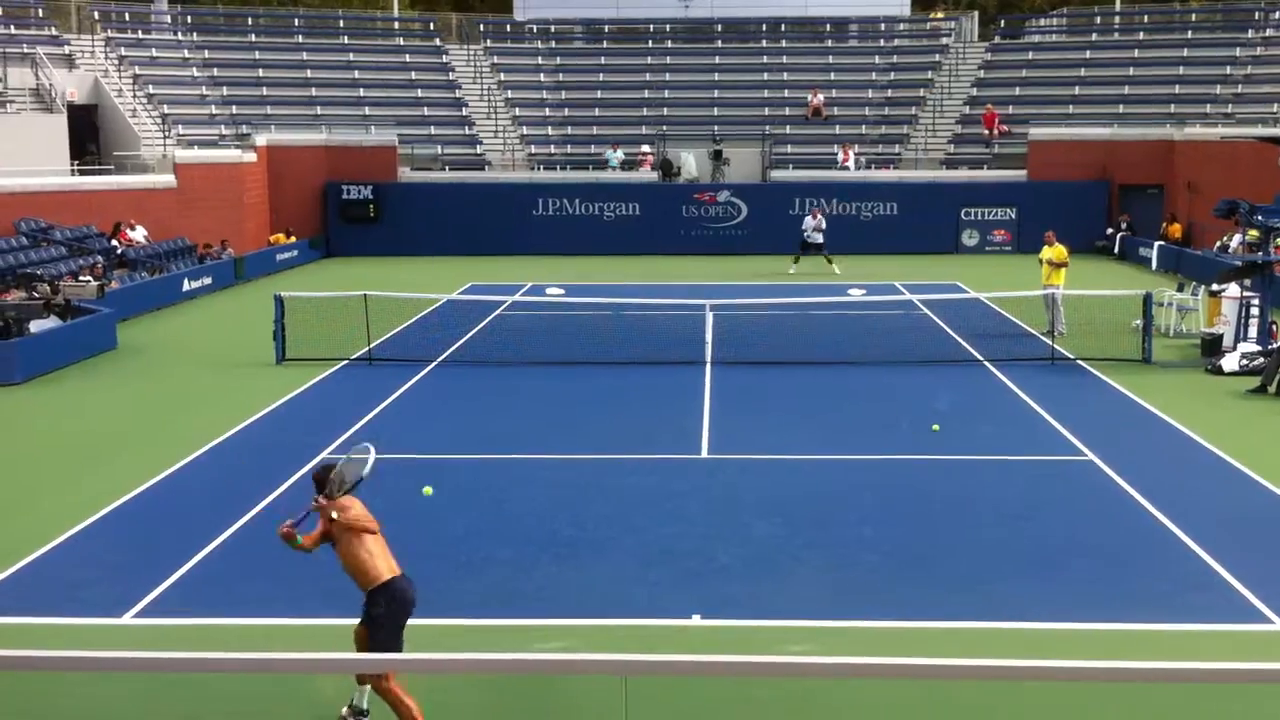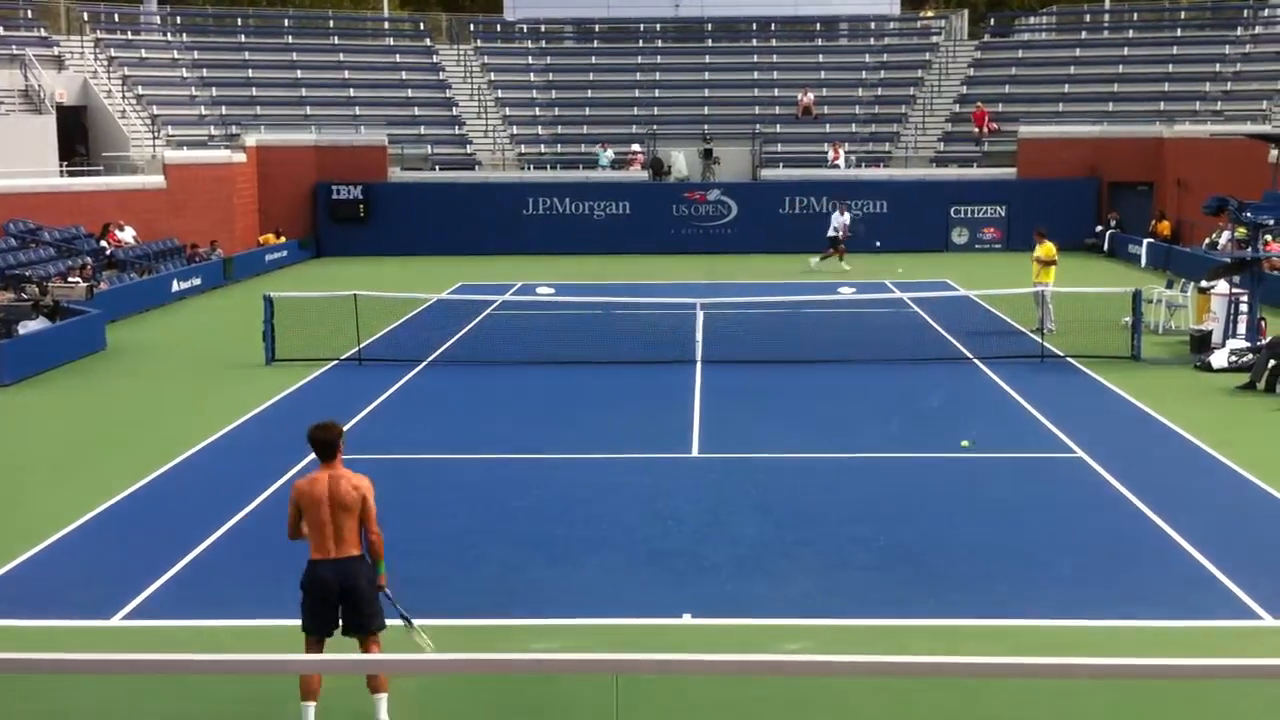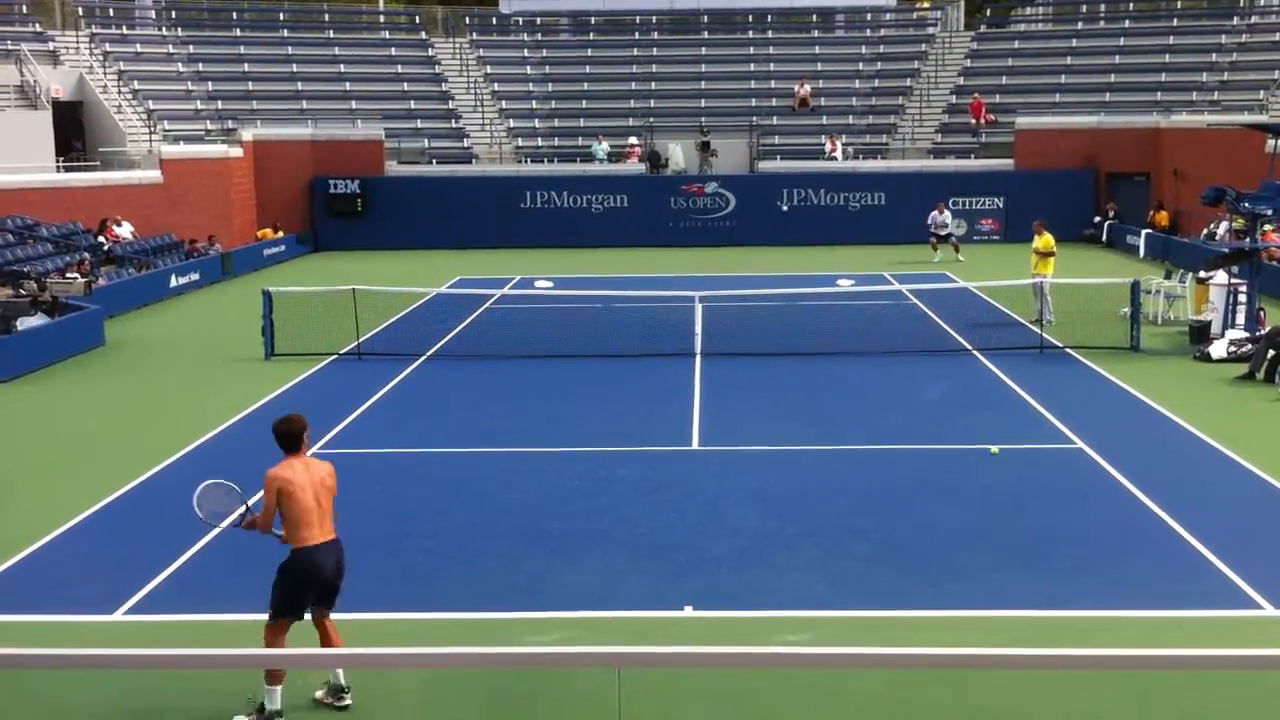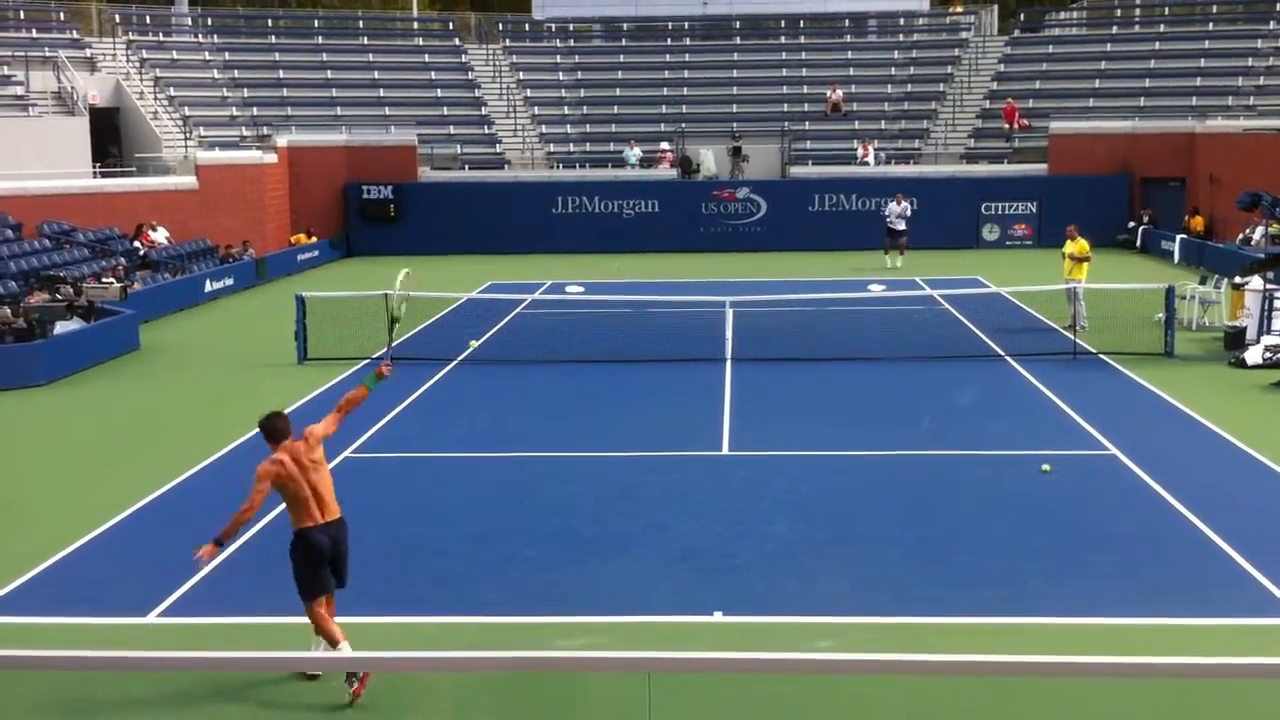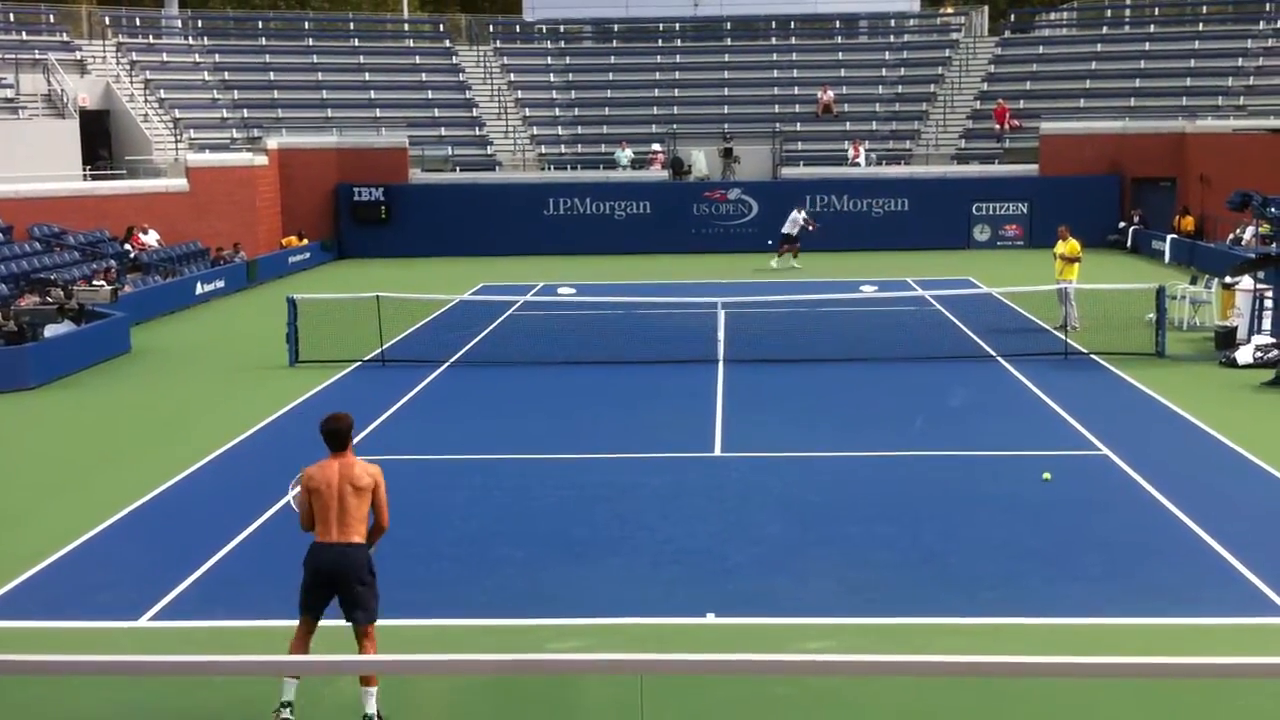
dt=1s
person 1, frame 1
left shoulder: (347, 506)
right shoulder: (333, 517)
left elbow: (371, 527)
right elbow: (309, 543)
left wrist: (331, 515)
right wrist: (291, 537)
left hip: (388, 595)
right hip: (395, 587)
left knee: (383, 680)
right knee: (362, 640)
person 1, frame 2
left shoulder: (301, 487)
right shoulder: (360, 484)
left elbow: (292, 533)
right elbow: (373, 535)
right wrist: (379, 571)
left hip: (318, 572)
right hip: (354, 569)
left knee: (313, 649)
right knee: (370, 646)
person 1, frame 3
left shoulder: (276, 474)
right shoulder: (327, 468)
left elbow: (265, 524)
left wrist: (251, 521)
left hip: (307, 559)
right hip: (334, 552)
left knee: (275, 632)
right knee: (321, 618)
right ankle: (338, 688)
person 1, frame 4
left shoulder: (269, 468)
right shoulder: (311, 440)
left elbow: (249, 511)
right elbow: (342, 408)
left wrist: (218, 542)
right wrist: (375, 378)
left hip: (309, 539)
right hip: (337, 531)
left knee: (317, 610)
right knee: (326, 600)
left ankle: (353, 667)
right ankle: (316, 658)
person 1, frame 5
left shoulder: (311, 475)
right shoulder: (371, 472)
left elbow: (305, 524)
right elbow: (383, 523)
left hip: (319, 555)
right hip: (354, 557)
left knee: (304, 631)
right knee: (366, 638)
